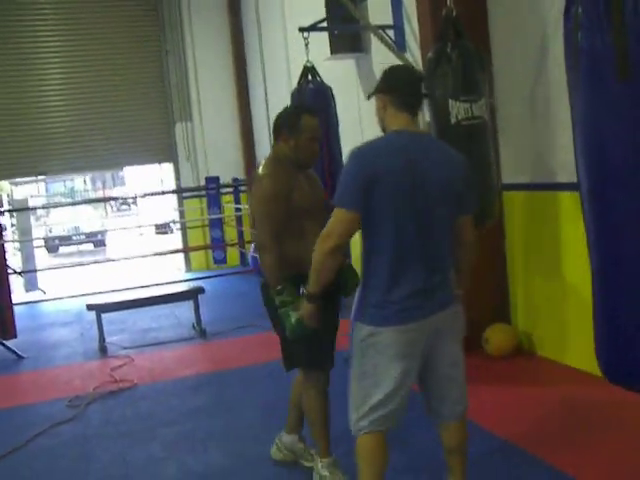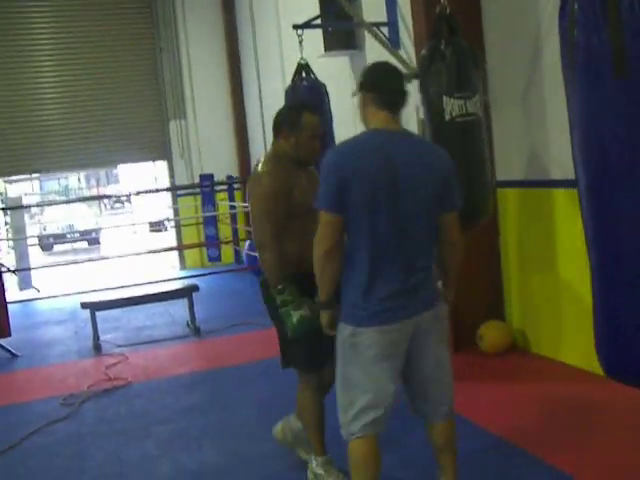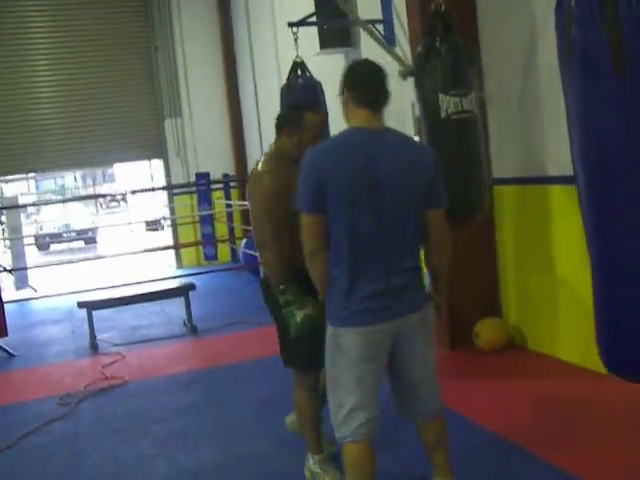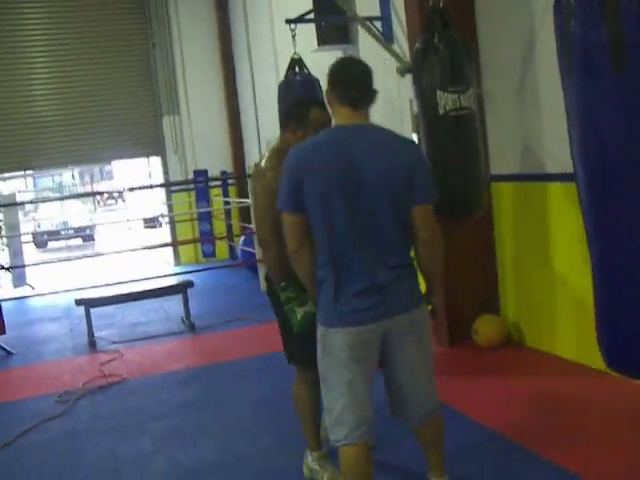
dt=0.1s
person 1, frame 1
left shoulder: (366, 159)
right shoulder: (453, 161)
left elbow: (334, 240)
right elbow: (465, 239)
left wrist: (312, 294)
left hip: (386, 315)
right hip: (443, 307)
left knee: (371, 418)
right knee: (449, 407)
person 1, frame 2
left shoulder: (341, 159)
right shoulder: (436, 159)
left elbow: (327, 247)
right elbow: (450, 239)
left wrist: (327, 302)
right wrist: (446, 287)
left hip: (367, 314)
right hip: (425, 307)
left knee: (362, 420)
right knee: (437, 405)
person 1, frame 3
left shoulder: (319, 159)
right shoulder: (419, 156)
left elbow: (313, 246)
right elbow: (438, 238)
left wrist: (329, 298)
right wrist: (440, 289)
left hip: (352, 315)
right hip: (412, 307)
left knee: (354, 422)
right knee: (426, 405)
person 1, frame 4
left shoulder: (301, 158)
right shoulder: (407, 153)
left elbow: (296, 243)
right elbow: (427, 235)
left wrist: (320, 294)
right wrist: (436, 289)
left hip: (342, 315)
right hip: (403, 305)
left knee: (350, 424)
right knee: (421, 404)
person 2, frame 1
left shoulder: (304, 173)
right shoulder: (271, 179)
right elbow: (266, 245)
right wrist: (284, 297)
right hip: (294, 288)
left knee: (310, 370)
right knee: (316, 375)
left ankle: (288, 440)
person 2, frame 2
left shoulder: (303, 169)
right shoulder: (269, 177)
right elbow: (266, 244)
right wrist: (284, 297)
left hip: (319, 281)
right hip: (294, 286)
left knee: (331, 365)
right knee: (312, 373)
left ankle: (292, 427)
person 2, frame 3
left shoulder: (303, 168)
right shoulder: (270, 176)
right elbow: (266, 243)
right wrist: (287, 297)
left hip: (318, 280)
right hip: (294, 285)
right knee: (308, 372)
left ankle: (302, 418)
person 2, frame 4
right shoulder: (273, 172)
right elbow: (269, 241)
right wrist: (290, 294)
right hip: (297, 284)
right knee: (309, 368)
left ankle: (322, 425)
